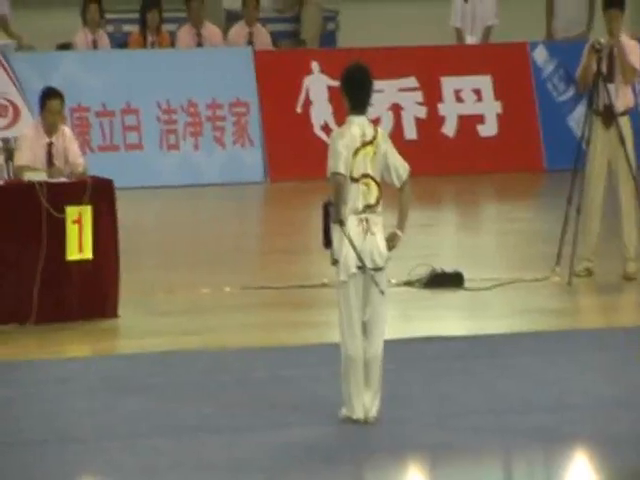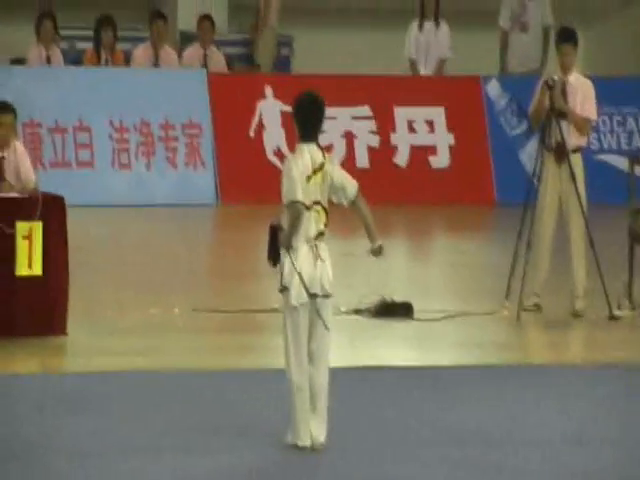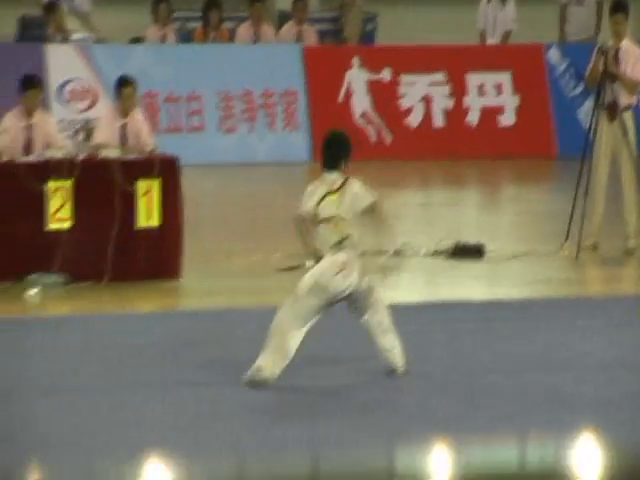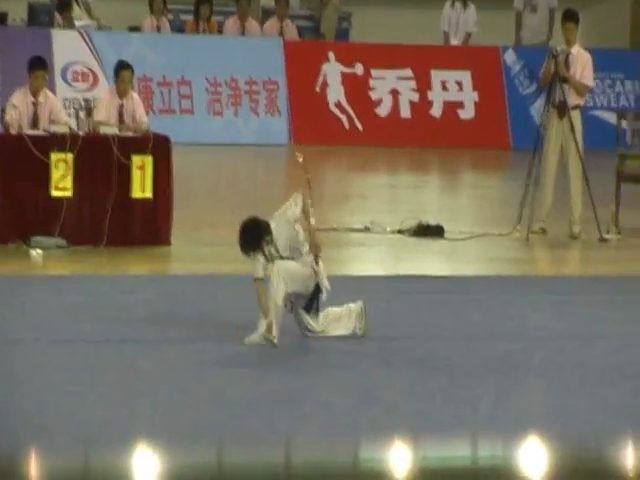
dt=1s
person 1, frame 1
left shoulder: (341, 135)
right shoulder: (380, 136)
left elbow: (338, 180)
right elbow: (404, 181)
left wrist: (338, 215)
right wrist: (399, 230)
left hip: (350, 235)
right hip: (376, 234)
left knee: (352, 328)
right knee: (374, 327)
left ankle: (355, 406)
right ankle: (371, 404)
person 1, frame 2
left shoulder: (293, 162)
right shoulder: (326, 163)
left elbow: (296, 207)
right elbow: (356, 196)
left wrist: (285, 239)
right wrist: (374, 236)
left hip: (298, 261)
right hip: (320, 259)
left knee: (298, 355)
right knee: (318, 355)
left ankle: (304, 433)
right ankle: (317, 432)
person 1, frame 3
left shoulder: (314, 188)
right shoulder: (353, 186)
left elbow: (303, 219)
right elbow: (372, 207)
left wrist: (314, 247)
right wrist: (384, 233)
left hip: (326, 270)
right hip: (350, 268)
left knee: (290, 319)
right knee: (375, 310)
person 1, frame 4
left shoulder: (284, 218)
right elbow: (259, 286)
right wrist: (267, 319)
left hip: (310, 270)
right hip: (296, 279)
left knee: (278, 270)
left ankle: (266, 334)
right ankle: (355, 314)
person 2, frame 1
right shoulder: (594, 47)
right elbow: (582, 85)
right wrist: (590, 58)
right hip: (599, 121)
right knee: (593, 189)
right ankle: (587, 257)
person 2, frame 2
left shoulder: (584, 86)
right shoulder: (547, 83)
left elbow: (586, 127)
right elbow: (534, 121)
left wrist: (565, 106)
right wrist: (543, 98)
left hip: (573, 158)
right hip: (550, 157)
left knee: (576, 226)
right knee: (543, 224)
left ankle: (579, 295)
right ankle: (536, 292)
person 2, frame 3
right shoulder: (602, 49)
right elbow: (590, 82)
left wrist: (616, 70)
right wrist: (598, 62)
right hip: (604, 115)
right knee: (599, 174)
right ankle: (593, 233)
person 2, frame 4
left shoulder: (584, 57)
right shoulder: (555, 53)
left elbow: (584, 90)
right elbow: (543, 83)
left wrist: (566, 74)
right wrist: (549, 65)
left hip: (573, 114)
right hip: (554, 113)
left knee: (574, 167)
right knee: (548, 165)
left ankle: (575, 222)
right ankle: (542, 218)
